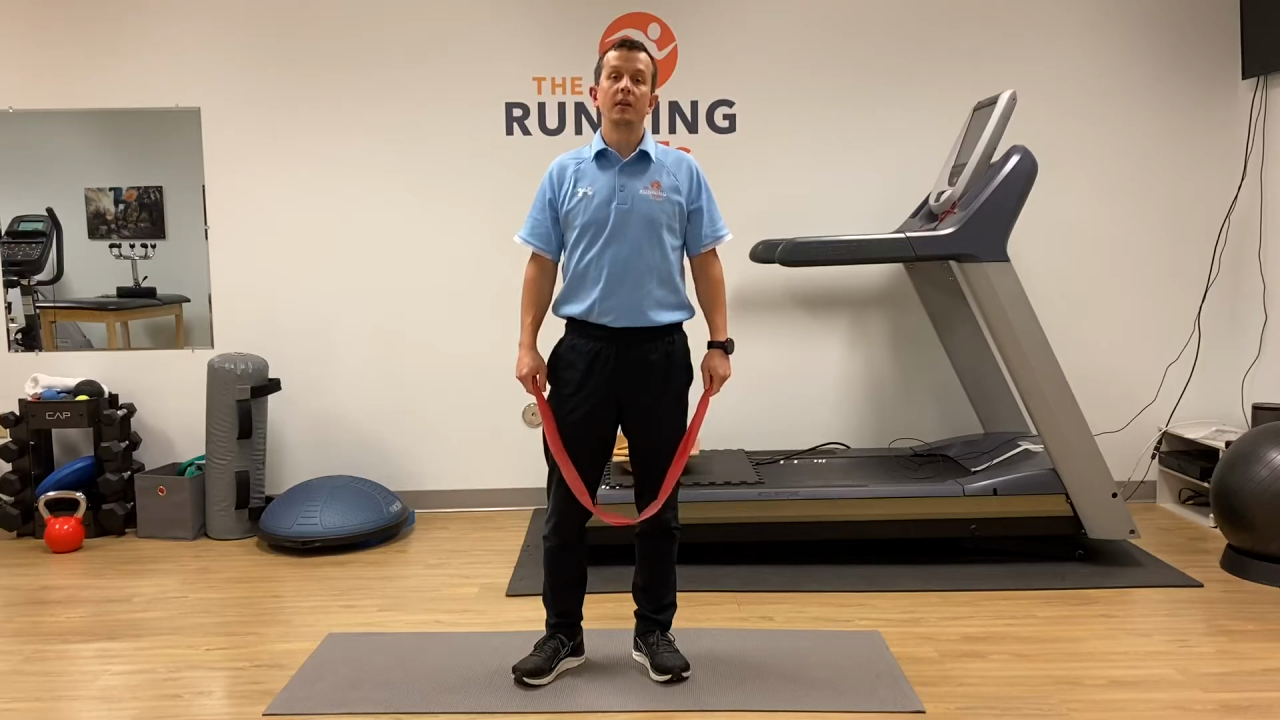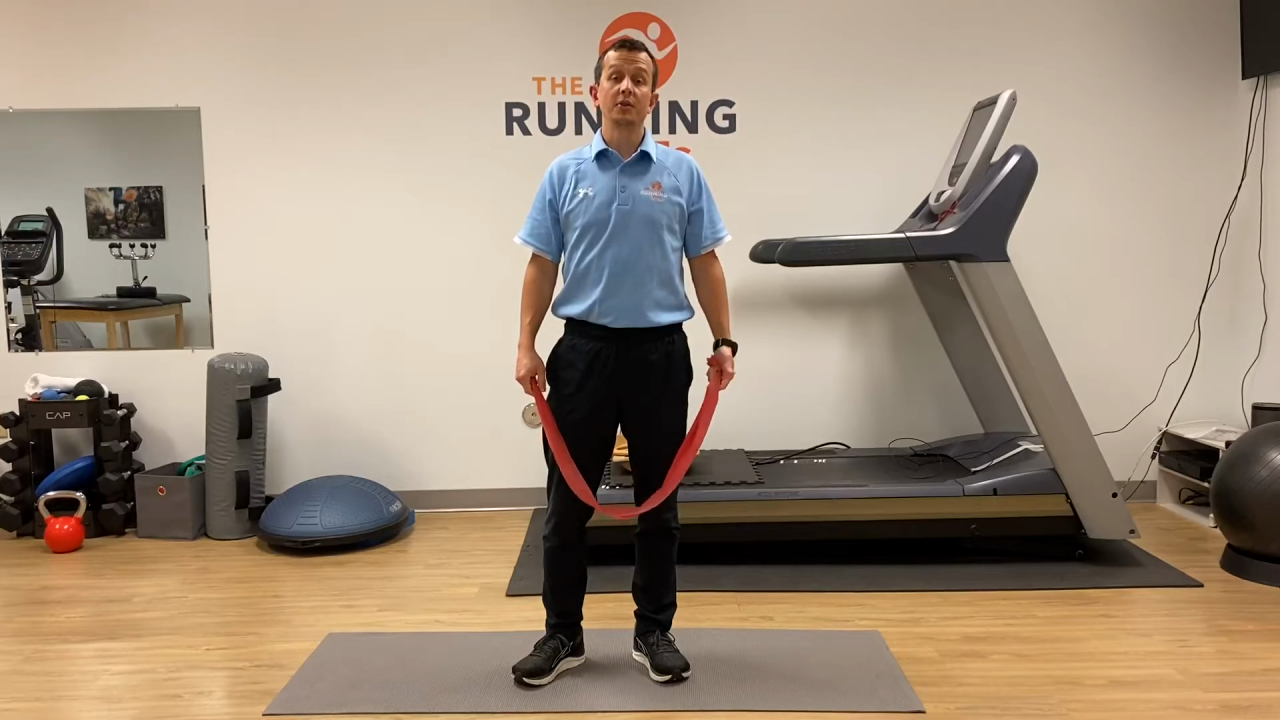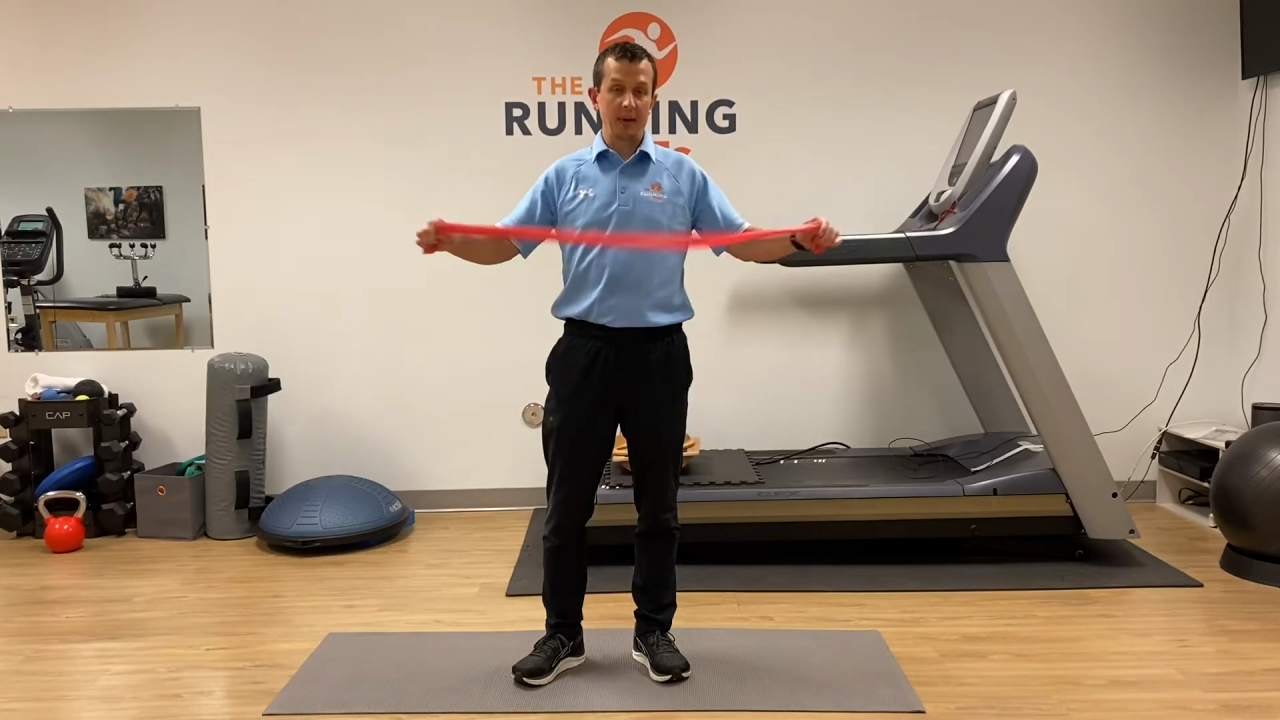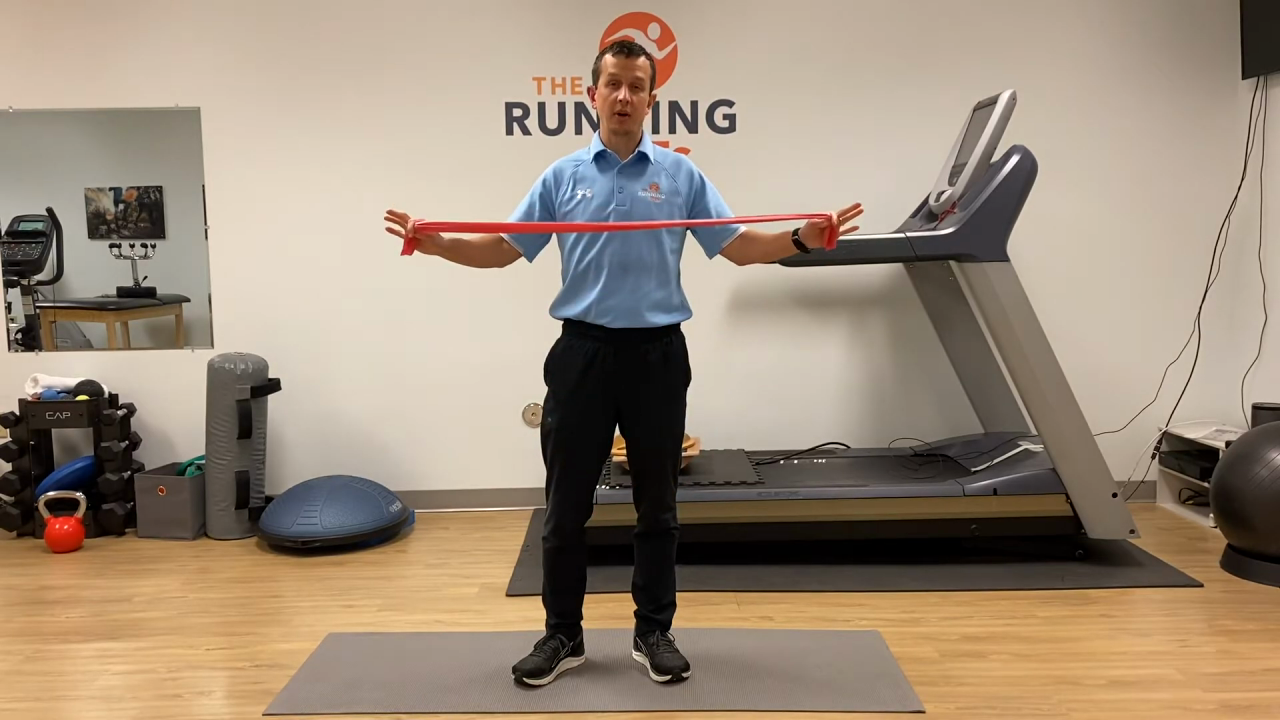
dt=0.7s
person 1, frame 1
left shoulder: (682, 172)
right shoulder: (564, 173)
left elbow: (705, 262)
right elbow: (541, 265)
left wrist: (720, 343)
right wrist: (527, 345)
left hip: (659, 350)
right hip: (584, 348)
left knee: (658, 502)
right knee: (568, 502)
left ankle: (654, 632)
right ankle: (562, 634)
person 1, frame 2
left shoulder: (682, 173)
right shoulder: (563, 174)
left elbow: (704, 264)
right elbow: (541, 266)
left wrist: (724, 340)
right wrist: (525, 346)
left hip: (659, 352)
right hip: (583, 351)
left knee: (658, 504)
right knee: (567, 503)
left ankle: (654, 632)
right ankle: (562, 634)
person 1, frame 3
left shoulder: (683, 174)
right shoulder: (564, 175)
left elbow: (741, 240)
right elbow: (505, 243)
left wrist: (799, 240)
right wrist: (449, 240)
left hip: (658, 353)
right hip: (583, 352)
left knee: (657, 506)
right knee: (567, 505)
left ankle: (654, 632)
right ankle: (562, 634)
person 1, frame 4
left shoulder: (681, 175)
right shoulder: (562, 176)
left elbow: (737, 246)
right elbow: (505, 249)
left wrist: (801, 238)
right wrist: (437, 244)
left hip: (656, 353)
right hip: (581, 352)
left knee: (656, 506)
right knee: (566, 506)
left ankle: (653, 632)
right ankle: (562, 634)
